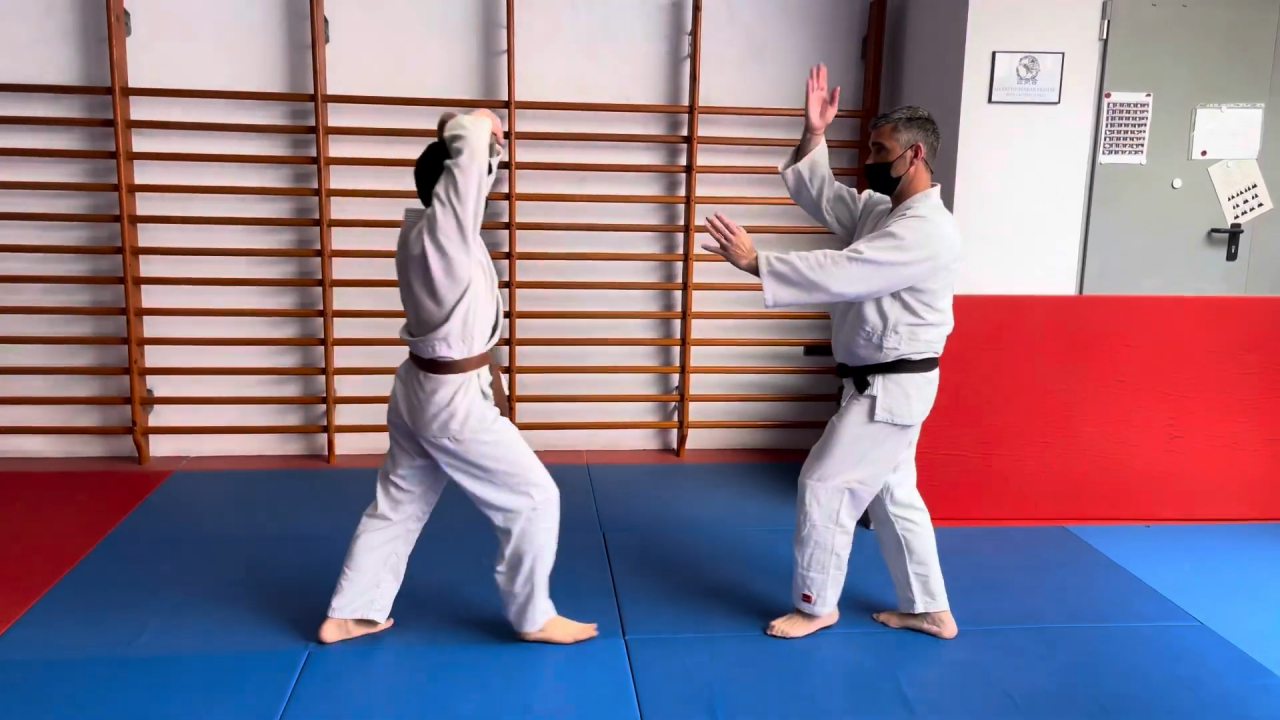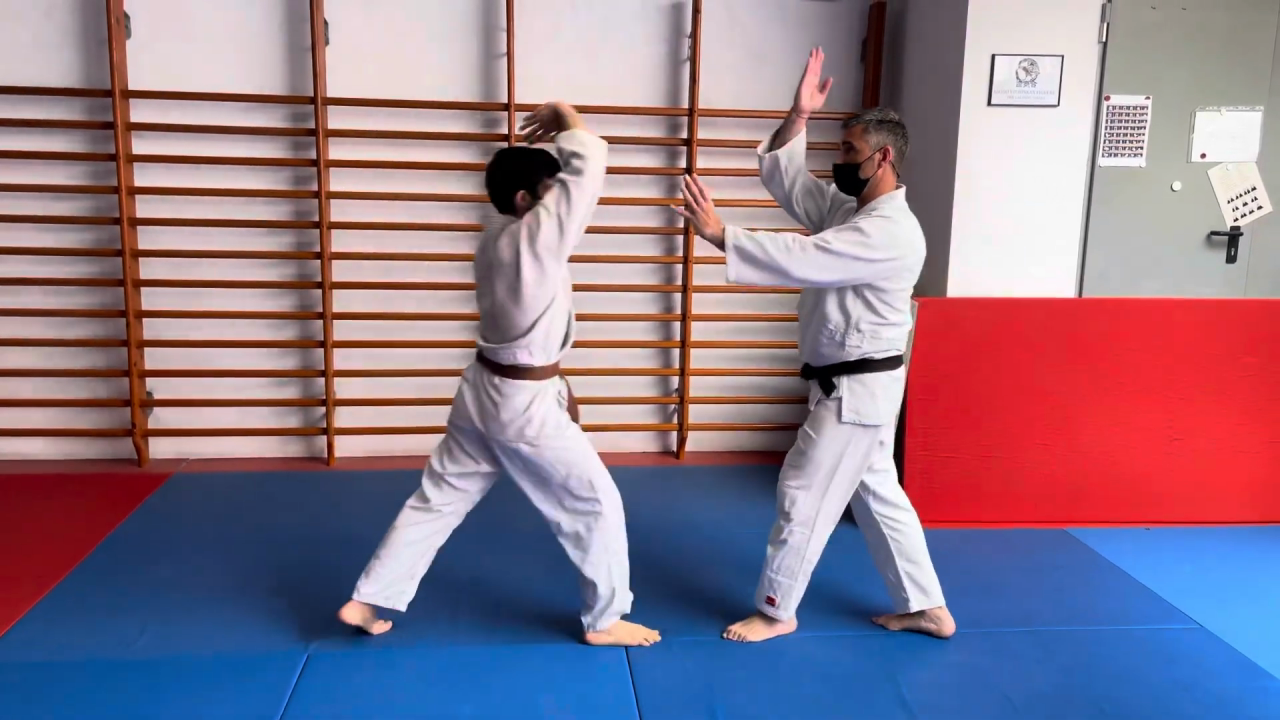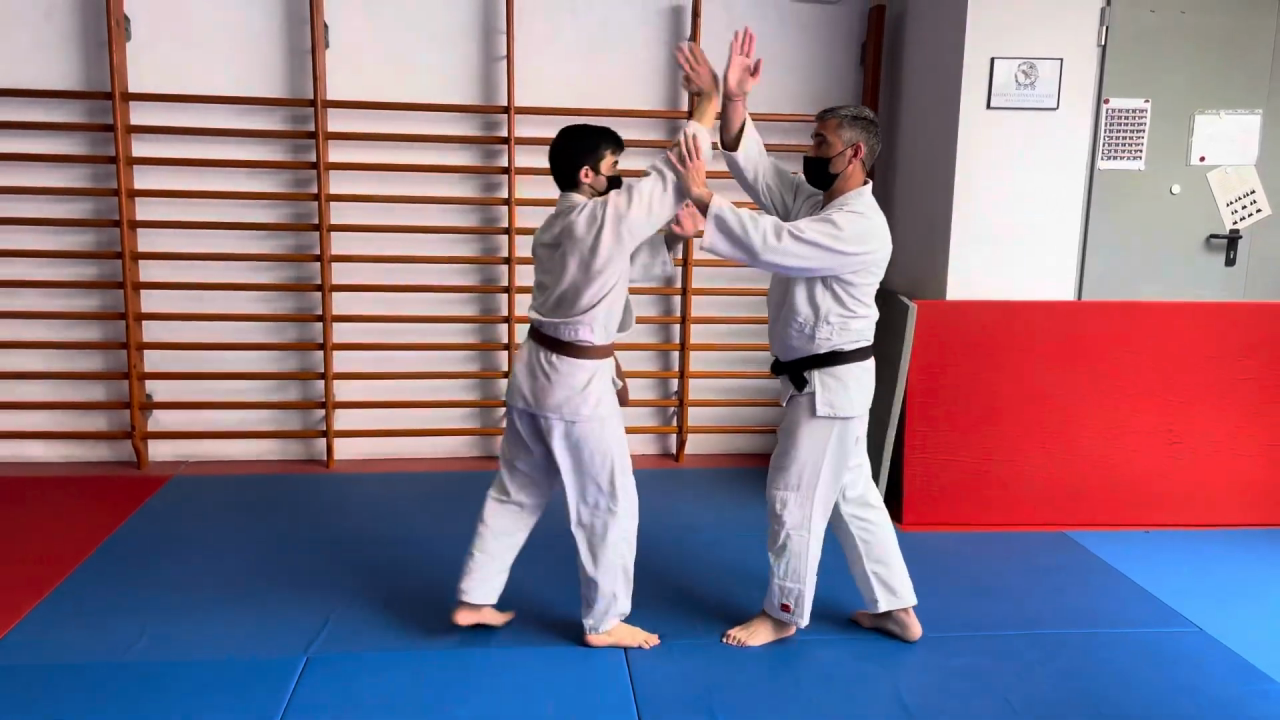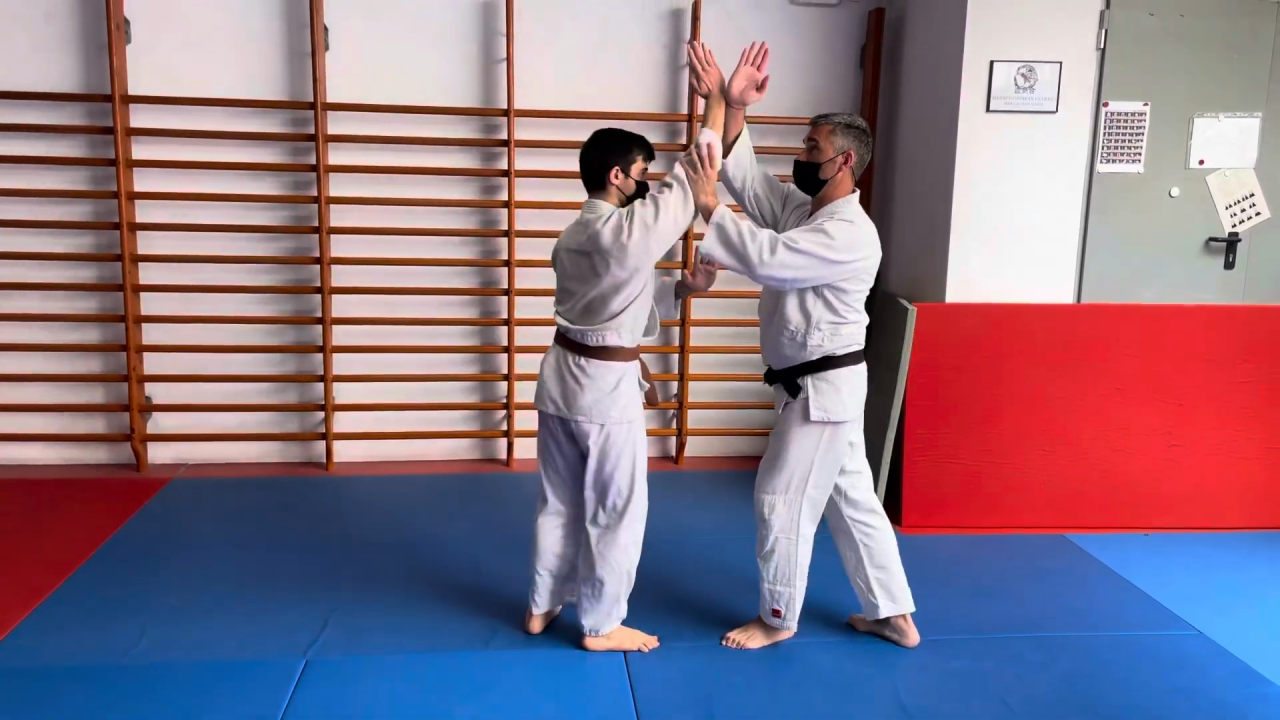
dt=0.2s
person 1, frame 1
left shoulder: (927, 231)
right shoulder: (879, 210)
left elbow: (838, 274)
right elbow: (814, 192)
left wrist: (754, 262)
right wrist: (815, 130)
left hip: (893, 388)
right hip: (880, 384)
left knee: (824, 486)
right knee: (893, 495)
left ankle: (815, 604)
right ankle: (930, 609)
person 1, frame 2
left shoulder: (891, 233)
right shoulder: (845, 209)
left elbow: (798, 260)
right elbow: (786, 178)
left wrist: (719, 235)
right wrist: (797, 116)
left hip: (857, 389)
right hip: (852, 384)
left knee: (803, 496)
right knee: (878, 494)
left ankle: (775, 611)
right ankle: (926, 607)
person 1, frame 3
left shoulder: (860, 226)
right shoulder: (812, 200)
left elbow: (772, 245)
right elbow: (752, 166)
left wrist: (704, 200)
right wrist: (733, 98)
left hip: (831, 382)
right hip: (824, 378)
left knee: (797, 498)
right knee: (852, 495)
left ankle: (784, 614)
right ankle: (895, 608)
person 1, frame 4
left shoulder: (851, 233)
right shoulder: (800, 208)
left elbow: (768, 259)
right elbow: (743, 176)
left wrist: (709, 209)
right wrist: (732, 107)
left hip: (822, 388)
right hip: (817, 385)
left knee: (783, 500)
right knee: (852, 499)
left ankle: (777, 618)
right ankle: (893, 614)
person 2, frame 1
left shoulder: (419, 228)
right shoulder: (442, 231)
left elbow: (474, 153)
right elbow: (469, 146)
left wrist: (477, 132)
right wrist: (461, 128)
left hip: (421, 390)
right hip: (456, 399)
left knee: (396, 505)
right knee: (532, 499)
left ankle: (347, 614)
right ankle: (535, 616)
person 2, frame 2
left shoulder: (497, 235)
right shoulder: (536, 237)
left elbow: (564, 184)
right elbow: (587, 170)
left wrist: (552, 126)
right wrist: (563, 117)
left hip: (483, 393)
right hip: (528, 404)
left knee: (435, 501)
right knee: (597, 506)
left ankle: (369, 600)
right ankle: (603, 621)
person 2, frame 3
left shoulder: (552, 226)
right shoulder: (606, 219)
right elbow: (670, 172)
left wrist: (671, 229)
right wrist: (708, 99)
left hip: (534, 373)
right hip: (581, 383)
left knee: (515, 497)
right knee: (608, 506)
left ankle: (475, 599)
right ankle: (603, 622)
person 2, frame 4
left shoulder: (571, 239)
right shoulder: (633, 231)
right elbow: (691, 183)
left wrist: (684, 288)
right wrist: (721, 106)
left hip: (561, 376)
right hip: (607, 389)
left knee: (558, 503)
right knee: (618, 511)
left ankle: (542, 606)
right ankle: (601, 624)
